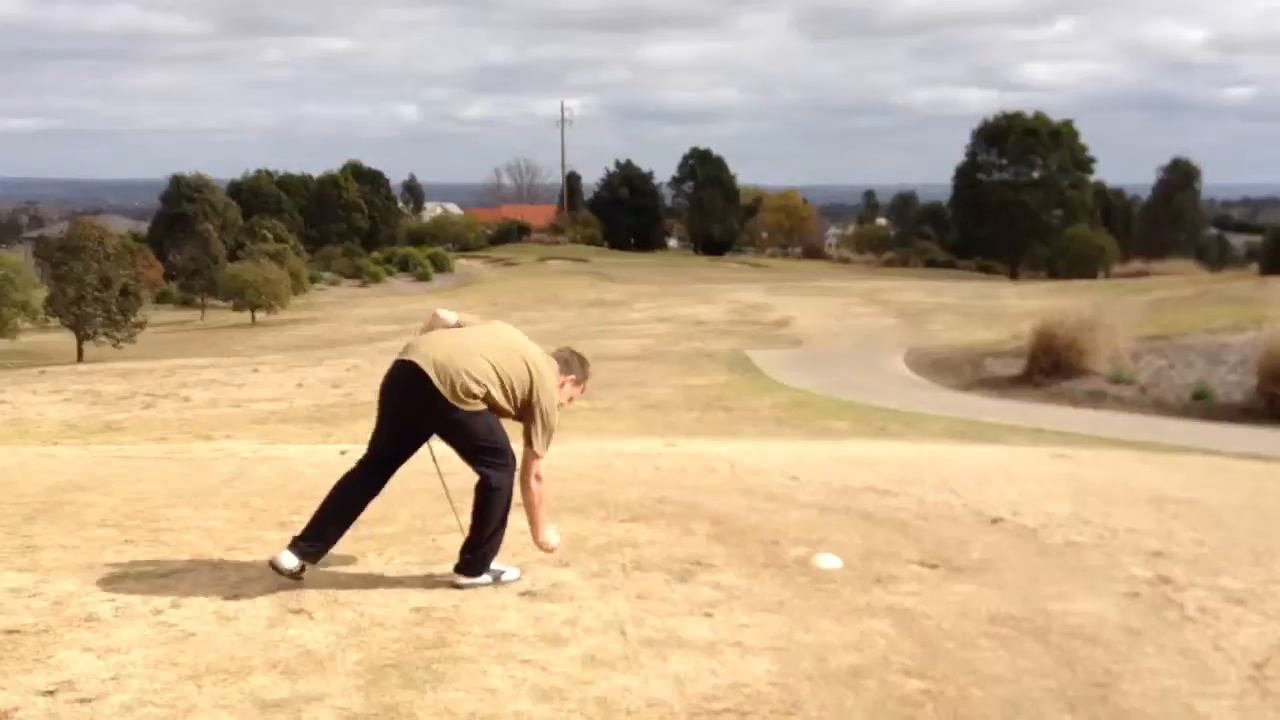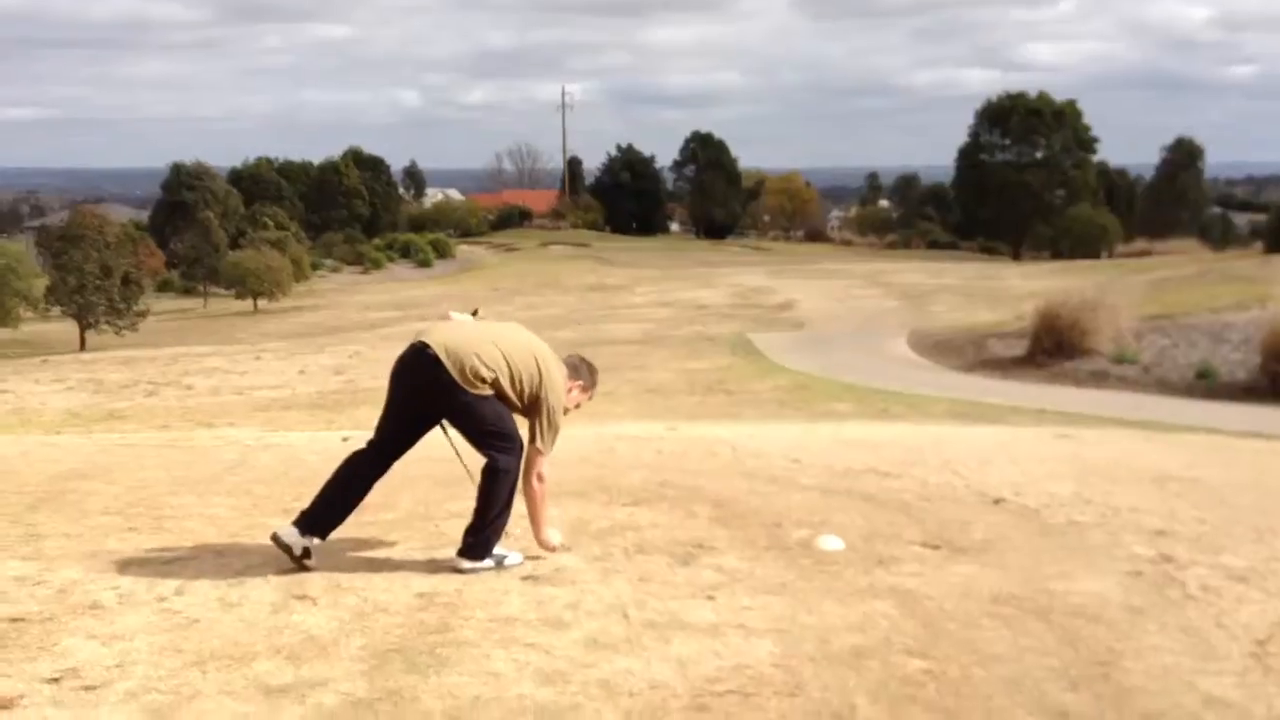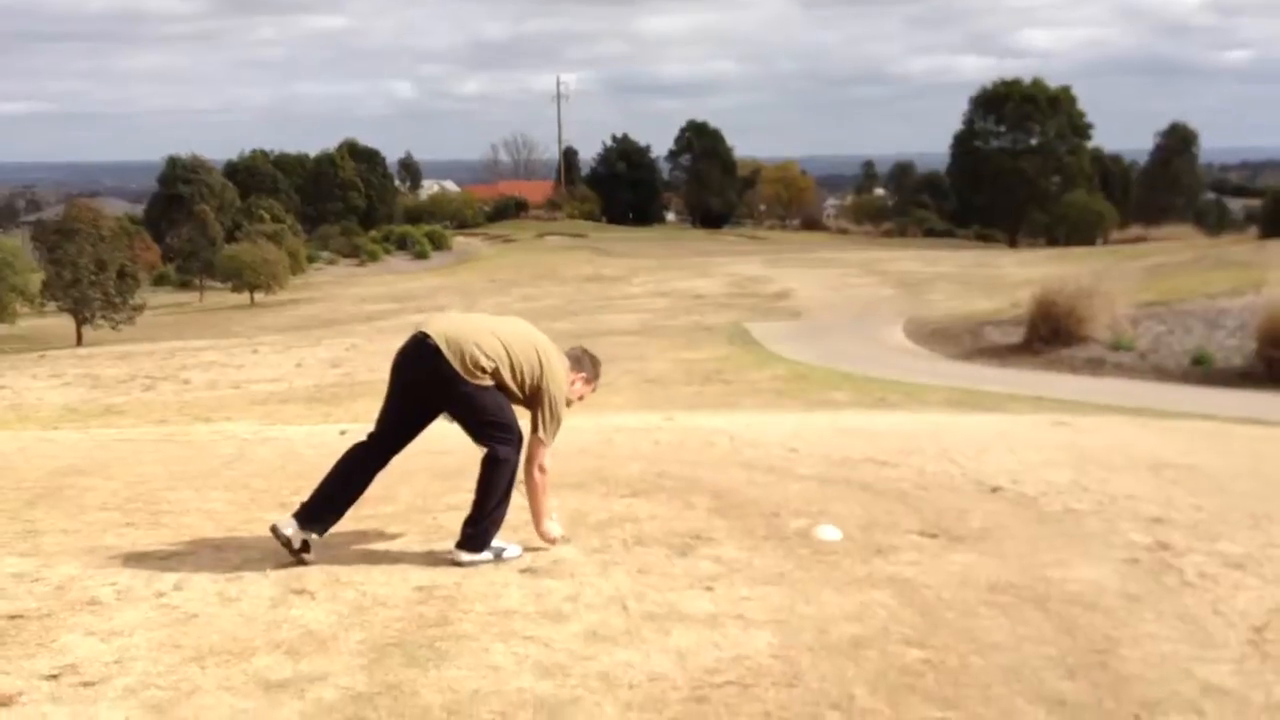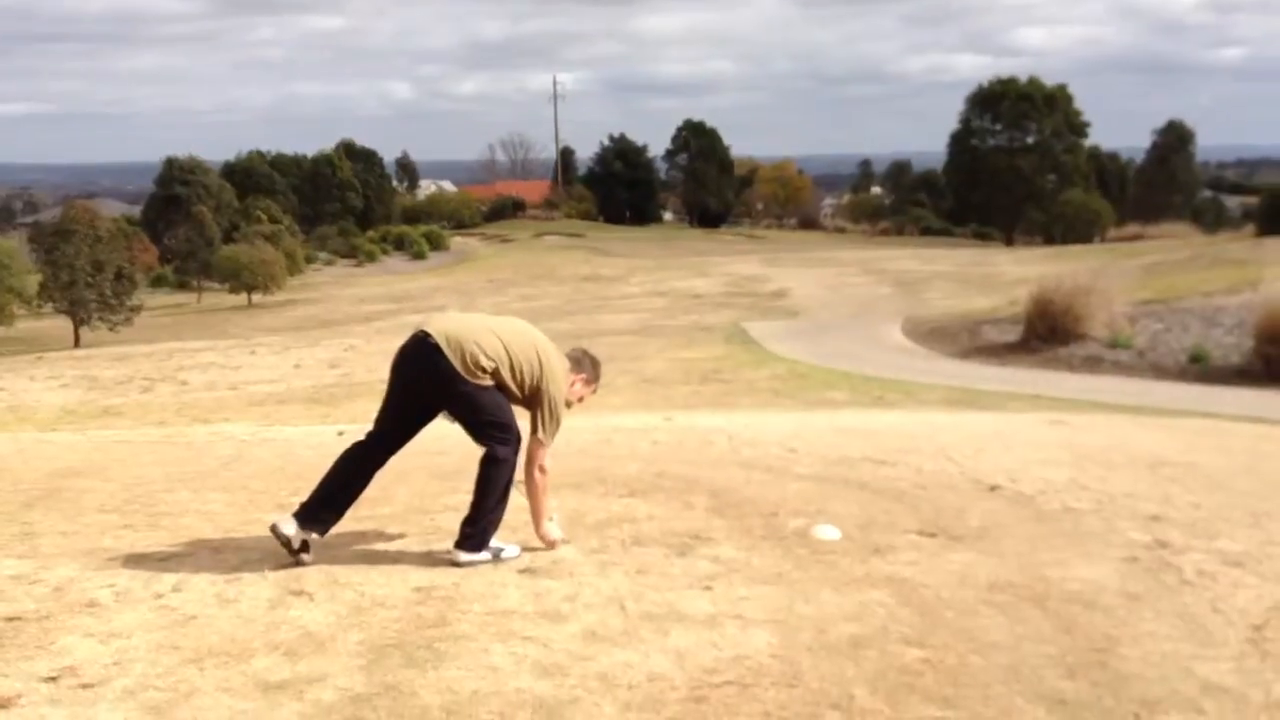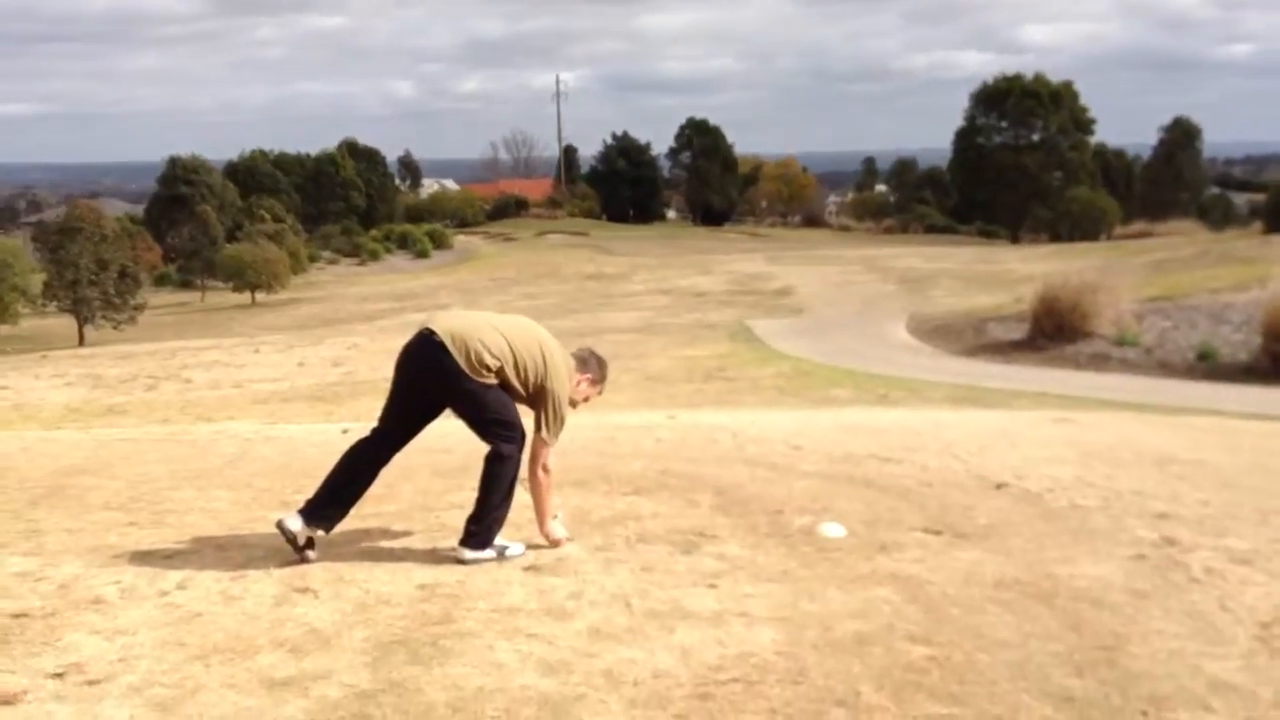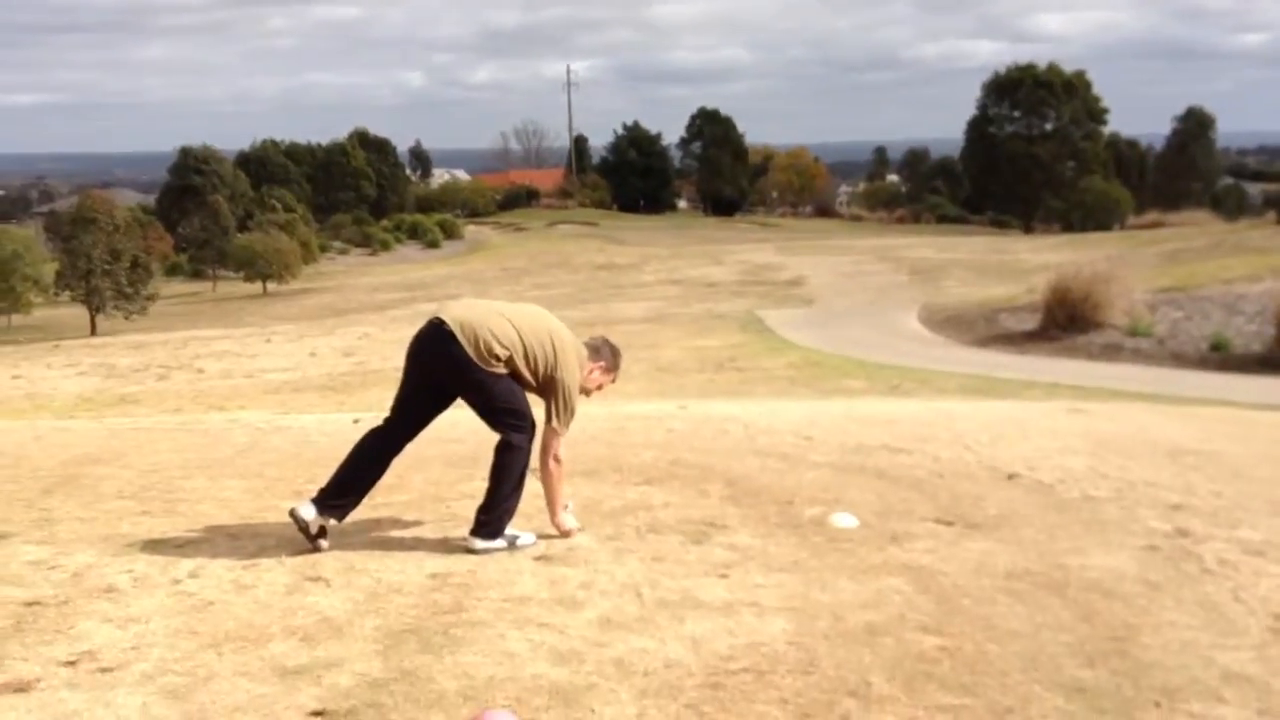
dt=0.2s
person 1, frame 1
left shoulder: (502, 333)
right shoulder: (546, 387)
left elbow: (440, 317)
right elbow: (532, 475)
right wrist: (540, 531)
left hip: (406, 367)
right hip: (452, 387)
left knee: (375, 466)
right knee: (499, 467)
left ankle: (299, 553)
right ankle: (475, 568)
person 1, frame 2
left shoulder: (515, 333)
right shoulder: (553, 387)
left elbow: (454, 318)
right elbow: (535, 473)
right wrist: (542, 531)
left hip: (418, 354)
right hip: (460, 373)
left knee: (380, 451)
right knee: (507, 452)
left ankle: (303, 532)
right ankle: (477, 552)
person 1, frame 3
left shoulder: (534, 346)
right shoulder: (555, 378)
left elbow: (457, 317)
right elbow: (537, 465)
right wrist: (543, 523)
left hip: (421, 345)
right hip: (459, 363)
left knee: (381, 442)
right knee: (506, 444)
left ankle: (302, 526)
right ankle: (475, 545)
person 1, frame 4
left shoulder: (536, 349)
right shoulder: (554, 381)
right elbow: (537, 466)
right wrist: (543, 525)
left hip: (421, 344)
right hip: (458, 363)
left knee: (379, 442)
right knee: (504, 444)
left ankle: (302, 525)
right ankle: (473, 545)
person 1, frame 5
left shoulder: (543, 350)
right shoulder: (559, 380)
right elbow: (540, 464)
right wrist: (547, 524)
left hip: (426, 342)
right hip: (463, 359)
left knee: (384, 438)
right knee: (509, 441)
left ankle: (307, 521)
right ankle: (478, 542)
person 1, frame 6
left shoulder: (557, 341)
right shoulder: (569, 369)
right elbow: (551, 455)
right wrist: (559, 514)
left hip: (436, 332)
right hip: (473, 348)
left knee: (396, 428)
right knee: (519, 431)
left ankle: (320, 510)
right ankle: (489, 532)
